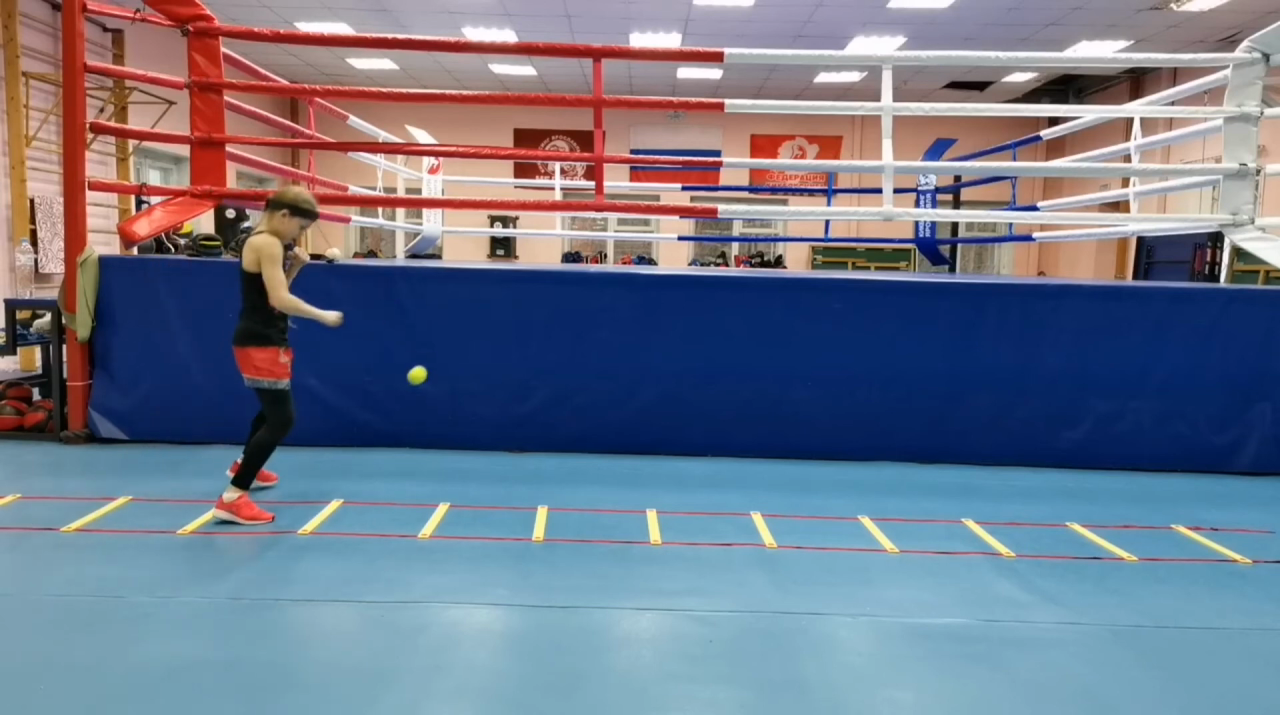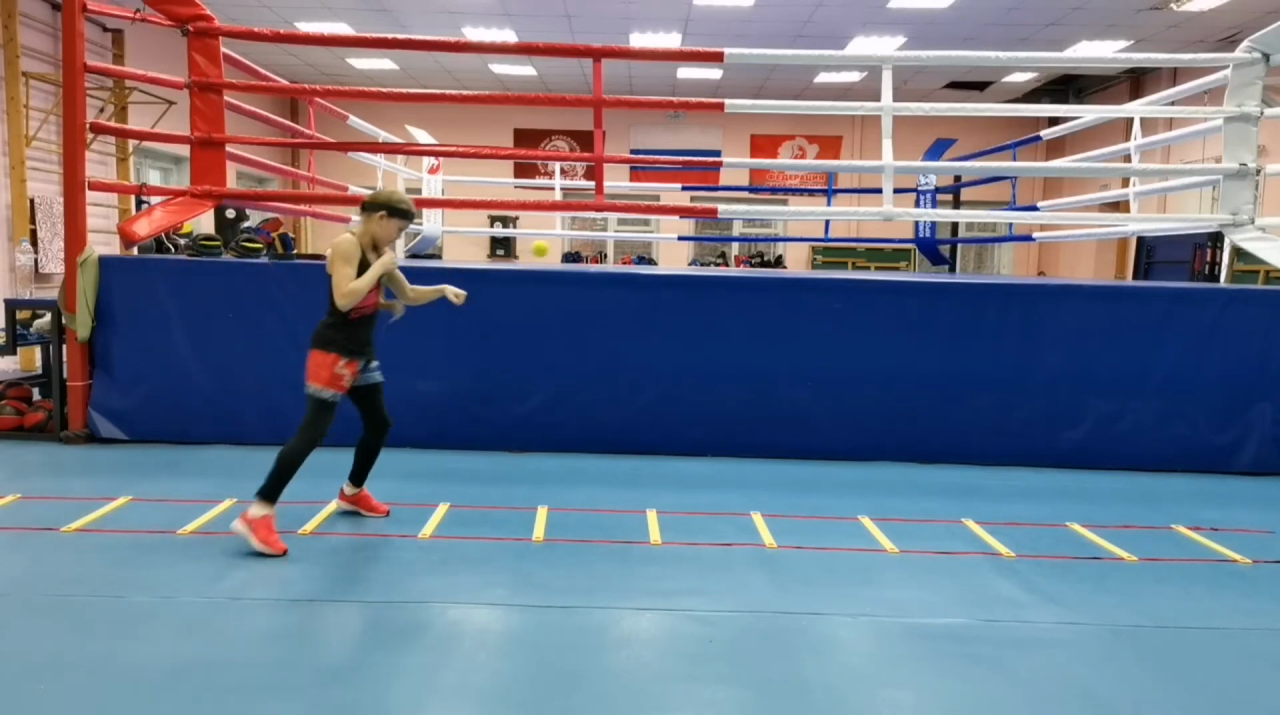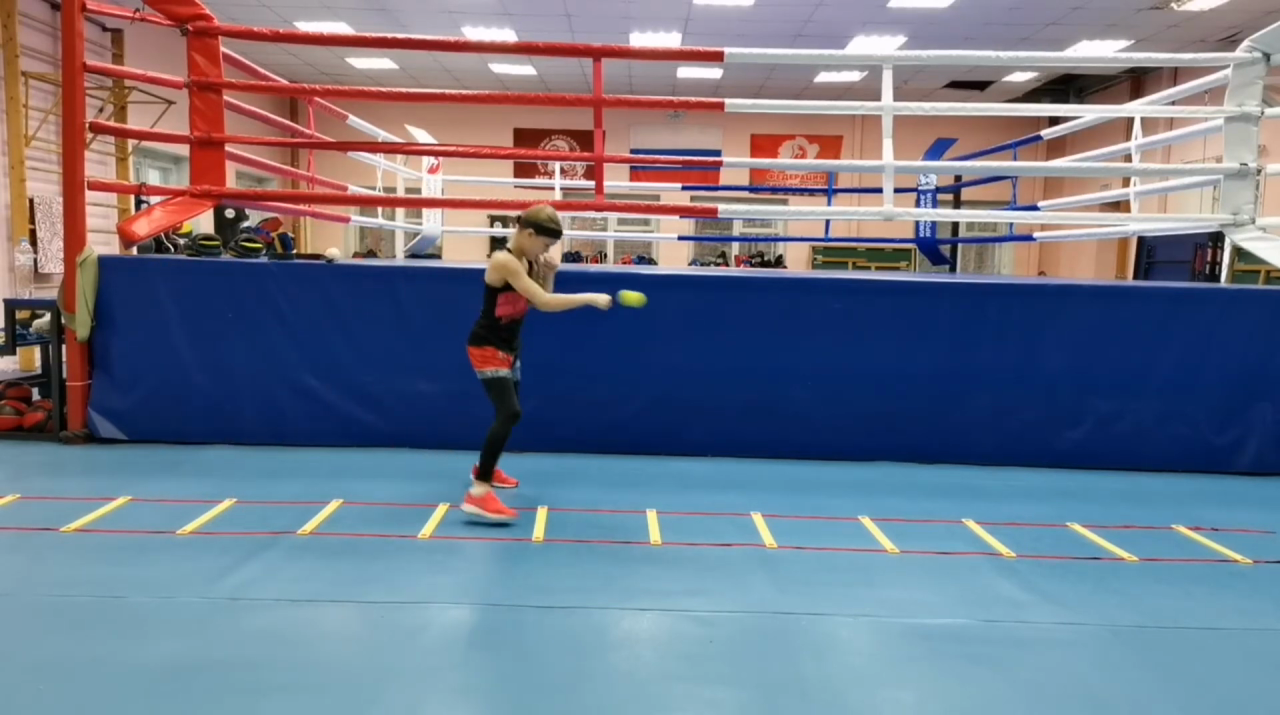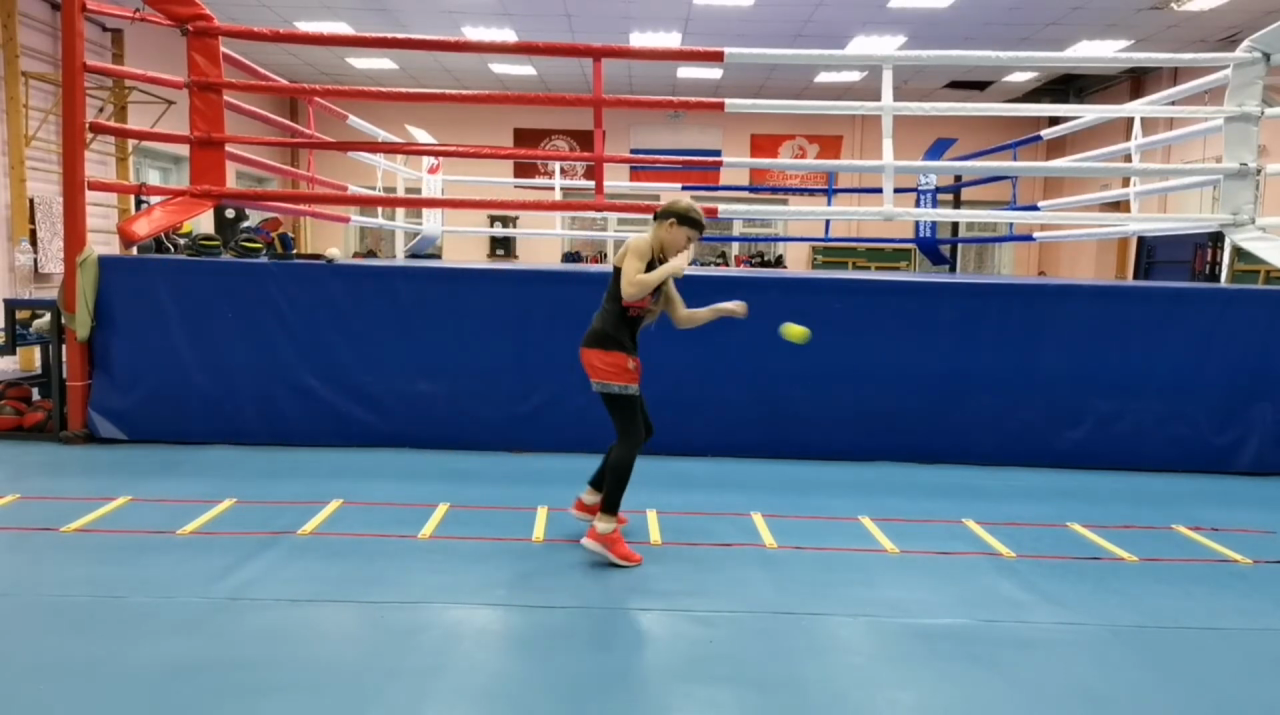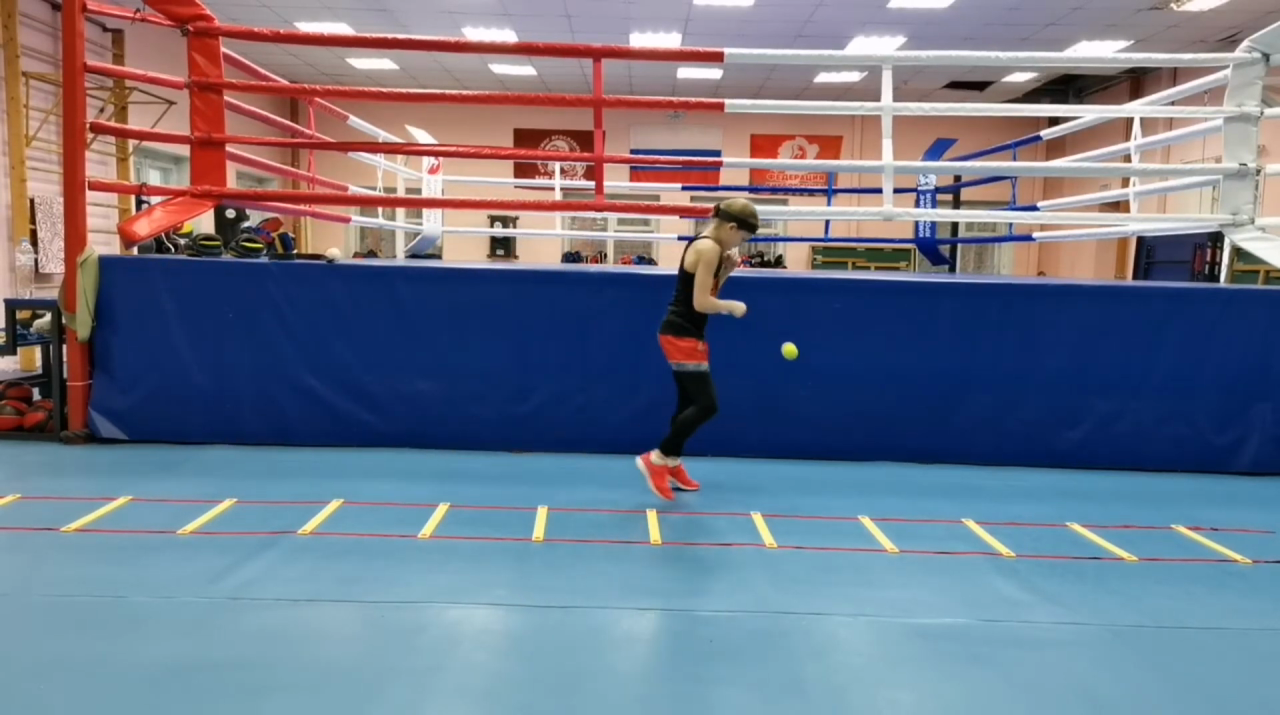
dt=1s
person 1, frame 1
left shoulder: (264, 241)
right shoulder: (267, 245)
right elbow: (282, 301)
left wrist: (294, 266)
right wrist: (323, 316)
left hip: (263, 340)
right hip: (262, 344)
left knee: (274, 408)
right knee: (281, 420)
left ankle: (246, 465)
right ankle: (233, 500)
person 1, frame 2
left shoulder: (379, 252)
right shoulder: (347, 244)
left elbow: (407, 294)
right elbow: (344, 299)
left wrist: (441, 290)
right wrist: (380, 267)
left hip: (363, 353)
right hip: (333, 352)
left knee: (380, 424)
right knee: (312, 433)
left ankle: (353, 490)
right ankle: (258, 513)
person 1, frame 3
left shoulder: (526, 260)
right shoulder: (503, 261)
left elbow: (539, 301)
right elbow: (544, 301)
left wrist: (548, 274)
right wrist: (591, 298)
left hip: (506, 347)
right hip: (487, 347)
left knee: (508, 409)
right knee: (509, 413)
left ankle: (486, 467)
right ankle: (478, 493)
person 1, frame 4
left shoulder: (662, 270)
right shoulder: (638, 244)
left elbow: (682, 320)
right elbow: (630, 290)
left wrist: (724, 307)
right wrist: (669, 269)
left hip: (618, 352)
right hip: (607, 349)
left knee: (641, 431)
right knee: (629, 436)
left ankle: (591, 499)
right ankle: (603, 530)
person 1, frame 5
left shoulder: (703, 245)
right shoulder: (707, 249)
left elbow: (708, 288)
right elbow: (702, 303)
left wrist: (728, 267)
right wrist: (733, 307)
left hip: (686, 334)
right hip: (682, 336)
left knee: (691, 402)
right knee: (706, 404)
left ankle: (662, 462)
right ankle: (661, 462)
